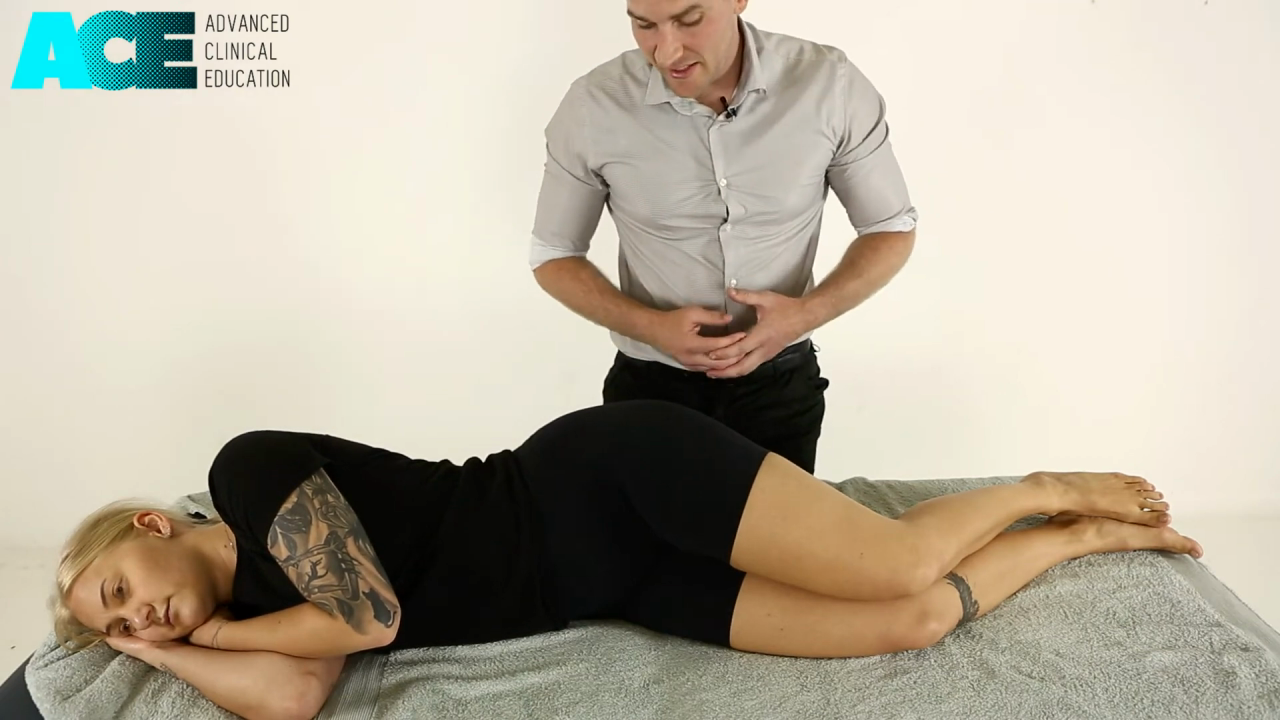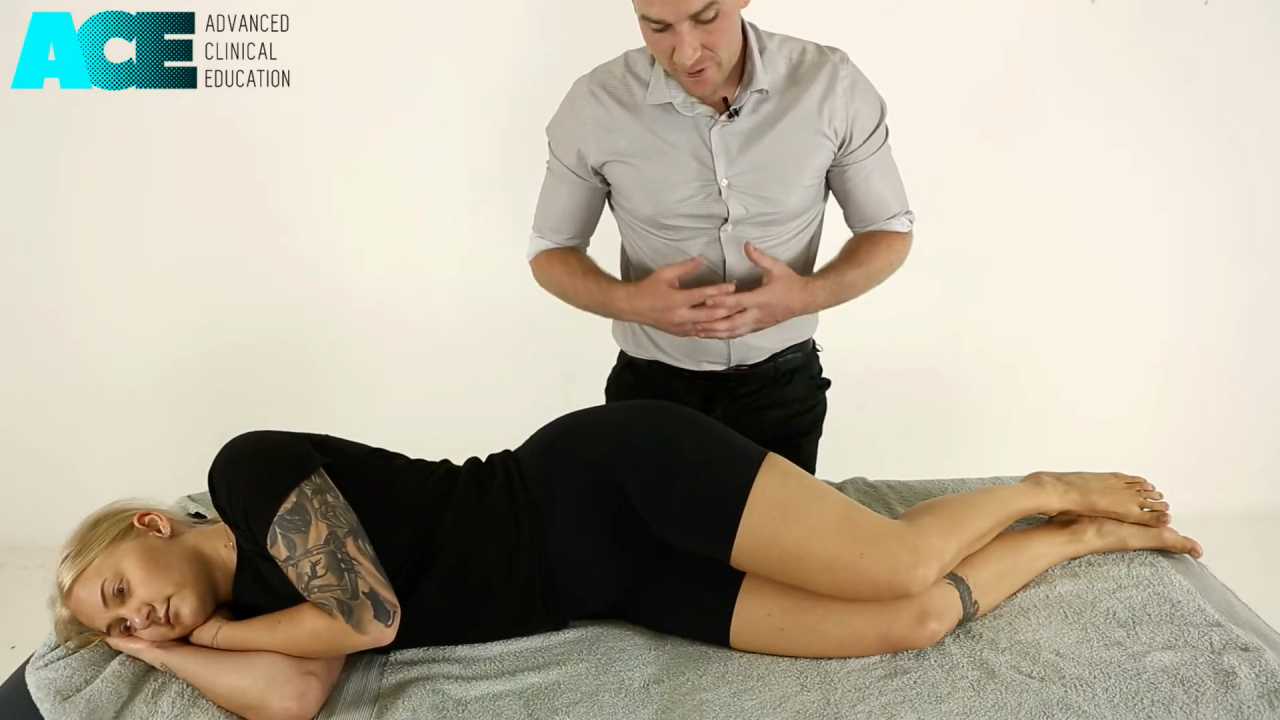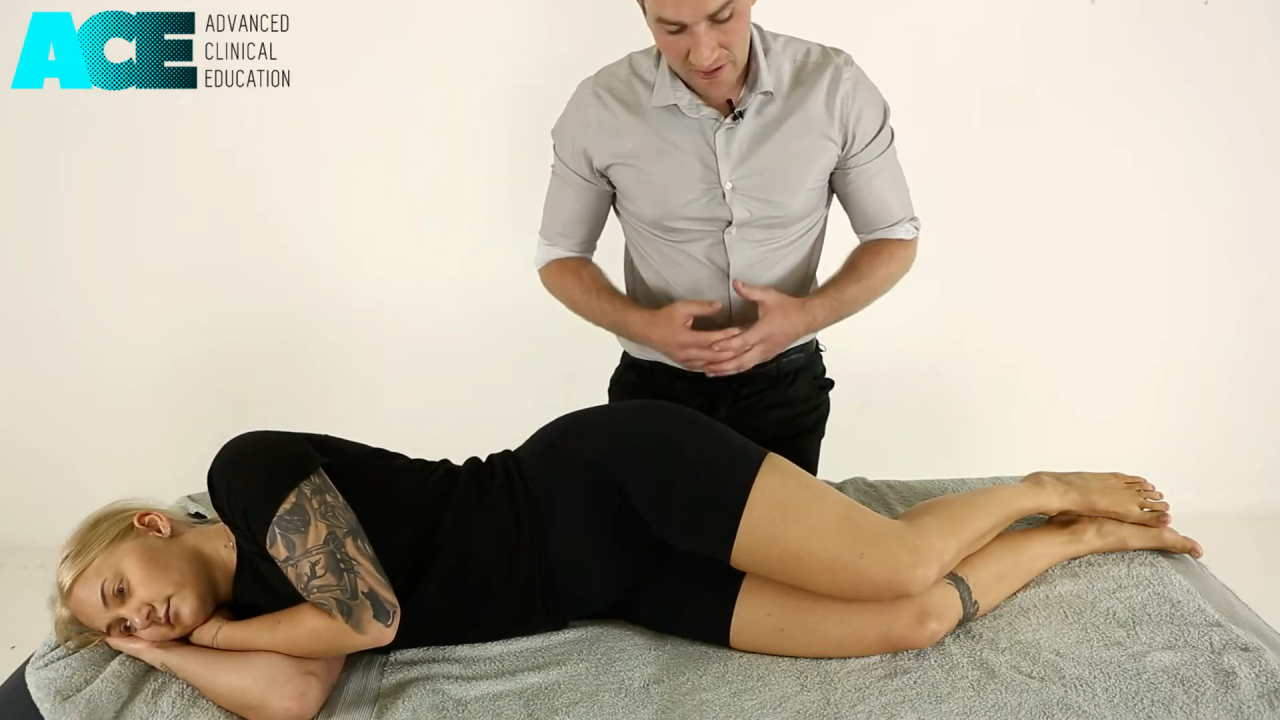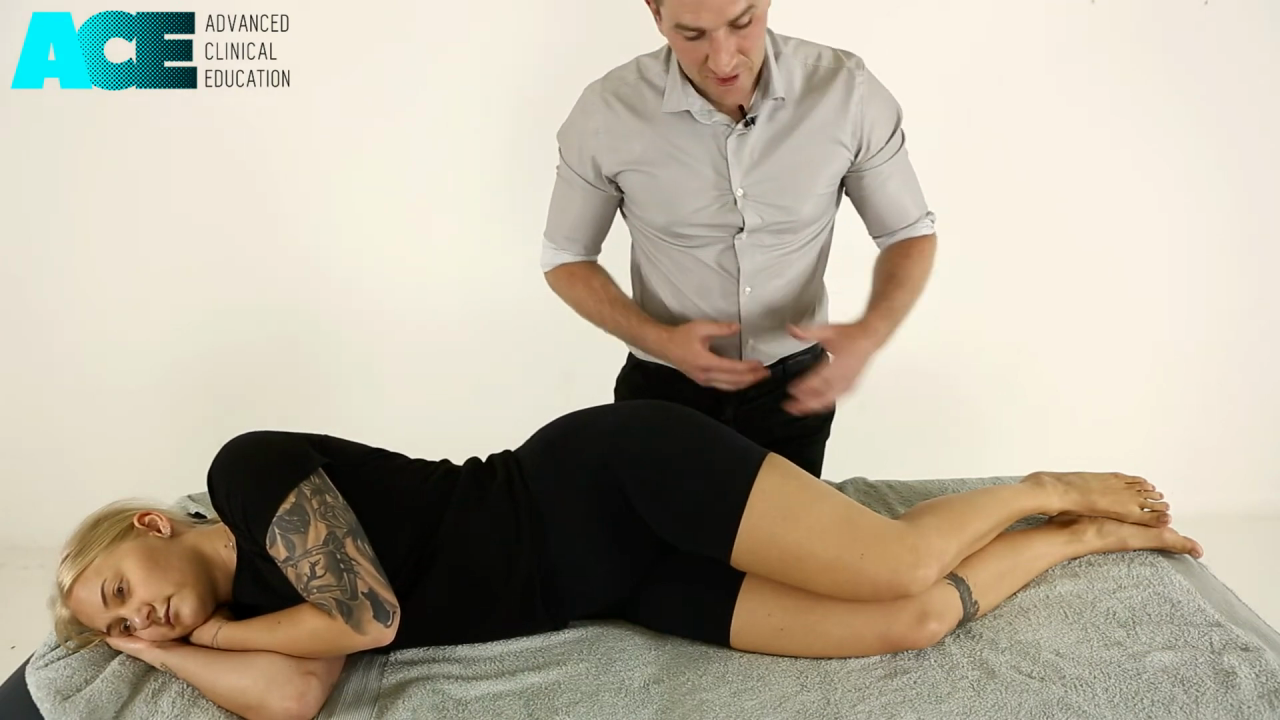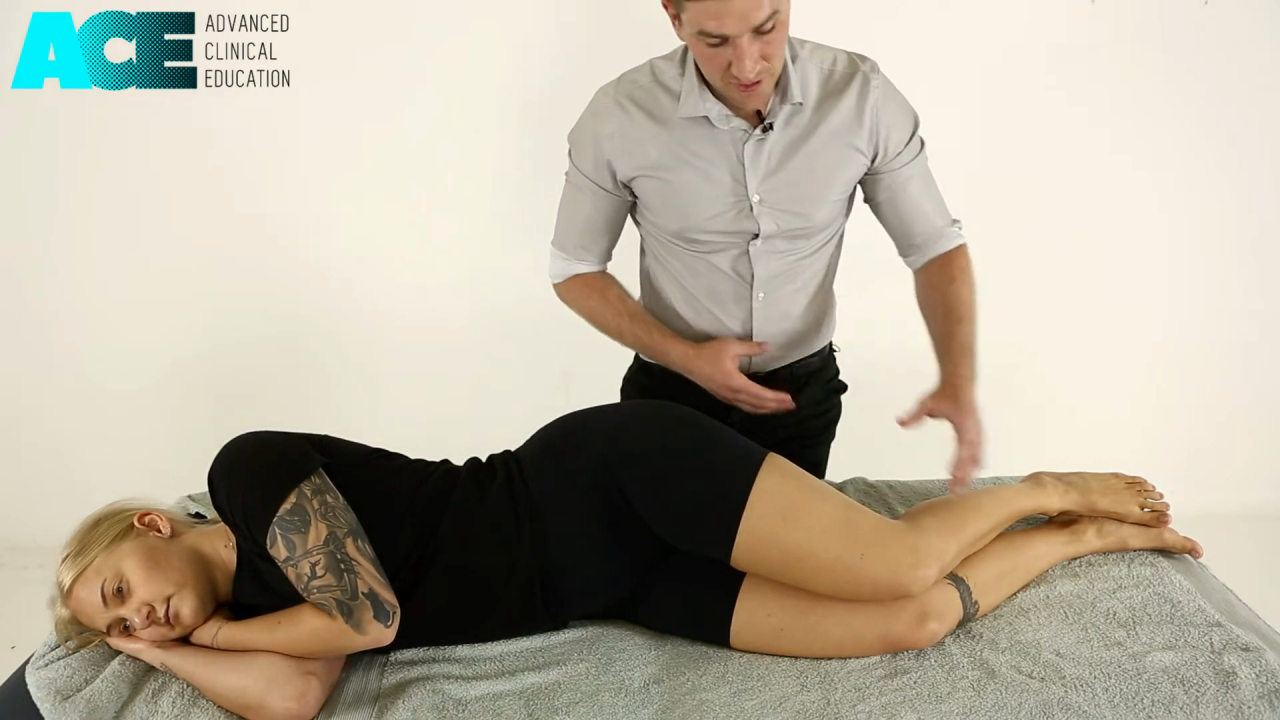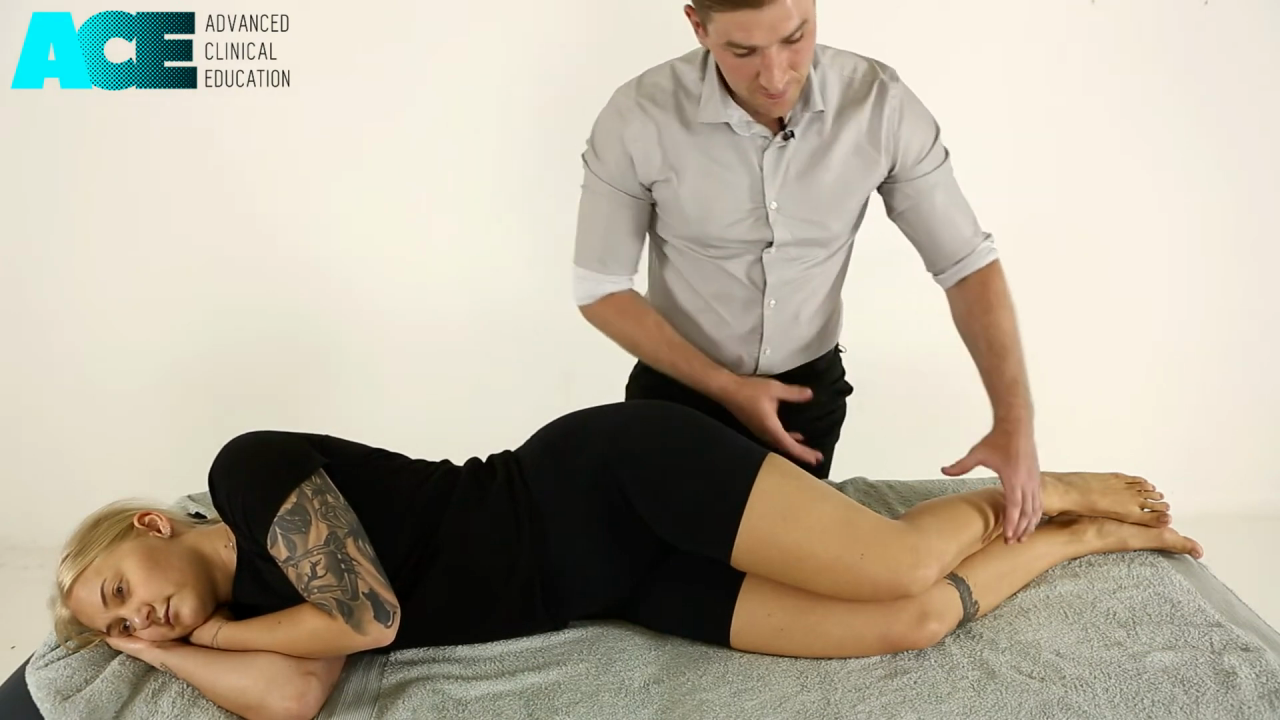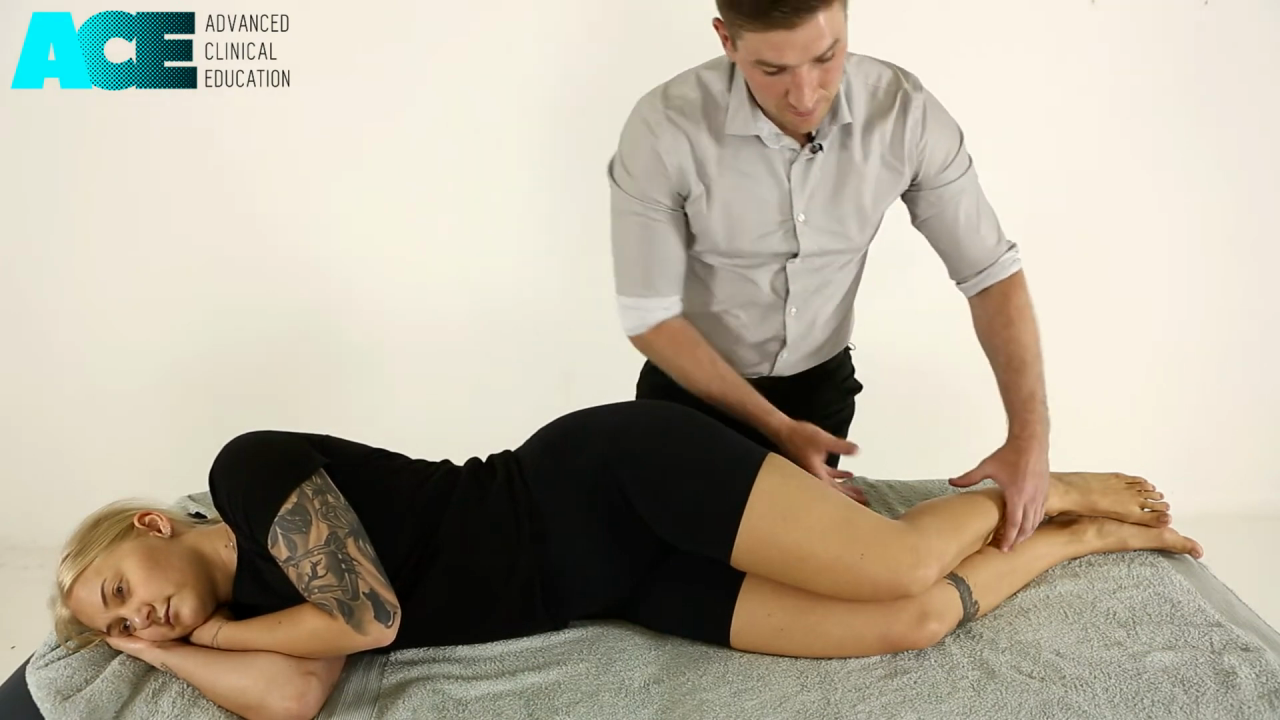
dt=0.2s
person 1, frame 1
left shoulder: (249, 470)
right shoulder: (263, 602)
left elbow: (375, 615)
left wrist: (226, 621)
left hip: (612, 477)
right hip: (624, 587)
left knee: (900, 572)
right knee: (912, 621)
left ankle: (1049, 491)
right ankle: (1084, 539)
person 1, frame 2
left shoulder: (250, 470)
right shoulder: (264, 604)
left elbow: (373, 613)
left wrist: (209, 626)
left hip: (611, 473)
right hip: (624, 587)
left knee: (900, 568)
right knee: (911, 619)
left ankle: (1049, 489)
right ankle: (1084, 537)
person 1, frame 3
left shoulder: (249, 471)
right shoulder: (264, 605)
left elbow: (372, 614)
left wrist: (213, 625)
left hip: (612, 475)
right hip: (623, 584)
left knee: (900, 571)
right knee: (912, 621)
left ankle: (1051, 489)
right ankle: (1086, 536)
person 1, frame 4
left shoulder: (248, 470)
right shoulder: (262, 607)
left elbow: (373, 615)
left wrist: (219, 628)
left hip: (612, 477)
right hip: (624, 587)
left knee: (900, 571)
right knee: (914, 620)
left ankle: (1049, 491)
right ankle: (1080, 540)
person 1, frame 5
left shoulder: (248, 472)
right shoulder: (262, 603)
left elbow: (374, 615)
left wrist: (225, 623)
left hip: (612, 477)
right hip: (623, 586)
left knee: (899, 573)
right knee: (913, 621)
left ankle: (1049, 491)
right ankle: (1083, 540)
person 1, frame 6
left shoulder: (251, 470)
right shoulder: (262, 604)
left elbow: (374, 614)
left wrist: (210, 625)
left hip: (611, 473)
right hip: (624, 585)
left knee: (901, 572)
right knee: (912, 622)
left ankle: (1042, 490)
right ankle: (1082, 537)
person 1, frame 7
left shoulder: (251, 470)
right shoulder: (264, 605)
left elbow: (374, 615)
left wrist: (214, 625)
left hip: (610, 474)
right hip: (621, 584)
left knee: (901, 572)
right knee: (914, 621)
left ankle: (1043, 488)
right ankle: (1082, 536)
person 2, frame 1
left shoulder: (829, 85)
right shoulder: (592, 106)
left elbow: (892, 228)
right elbow: (553, 256)
left wrist: (807, 313)
right wrist: (650, 327)
left hip: (782, 384)
right hip: (652, 387)
person 2, frame 2
left shoulder: (831, 85)
right shoulder: (595, 105)
left elbow: (891, 230)
right elbow: (549, 251)
left wrist: (808, 295)
right wrist: (630, 302)
left hip: (783, 384)
right hip: (654, 386)
person 2, frame 3
left shoulder: (835, 88)
right shoulder: (599, 107)
left elbow: (895, 237)
right elbow: (559, 258)
left wrist: (808, 315)
right wrist: (642, 325)
left hip: (786, 384)
right hip: (657, 387)
person 2, frame 4
left shoulder: (846, 91)
right shoulder: (606, 111)
left elbow: (911, 233)
right elbow: (564, 259)
left wrist: (870, 332)
right wrist: (658, 340)
left hip: (795, 387)
right hip: (663, 390)
person 2, frame 5
left shoulder: (861, 96)
right shoulder: (619, 115)
left elbow: (938, 246)
right elbow: (574, 270)
left wrist: (959, 378)
right wrist: (685, 358)
left hip: (803, 389)
right hip: (671, 392)
person 2, frame 6
left shoulder: (881, 105)
right shoulder: (637, 119)
left elbow: (968, 263)
right elbow: (600, 290)
left wrist: (1014, 422)
right wrist: (726, 389)
left hip: (809, 388)
right hip: (680, 392)
person 2, frame 7
left shoulder: (906, 112)
right shoulder: (663, 130)
left elbow: (992, 272)
right elbow: (647, 317)
left wrist: (1030, 436)
right wrist: (776, 430)
left hip: (820, 386)
right hip: (693, 393)
